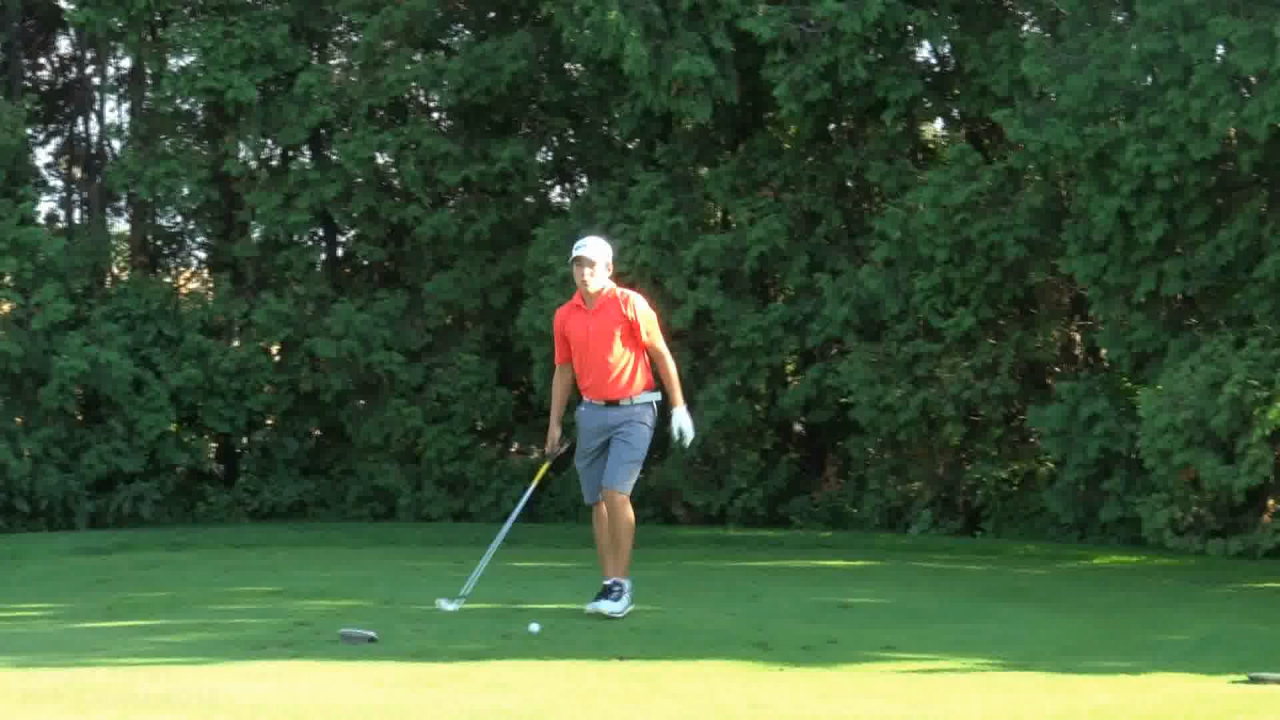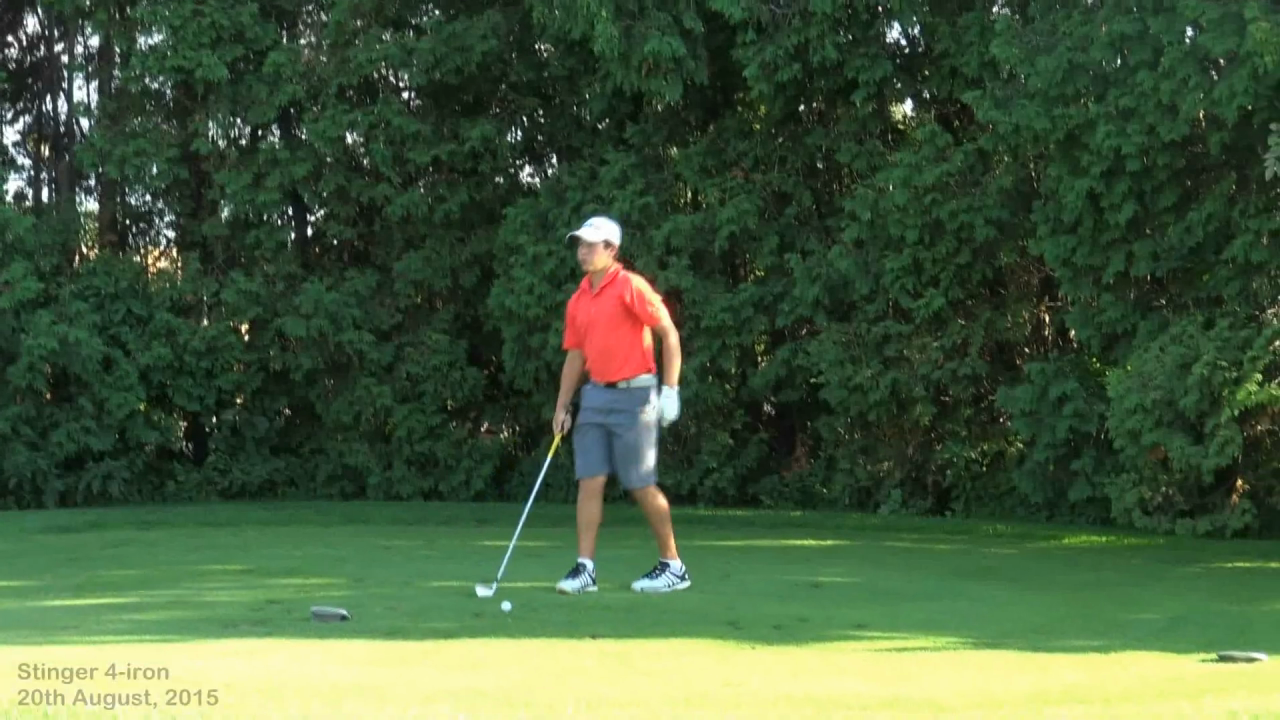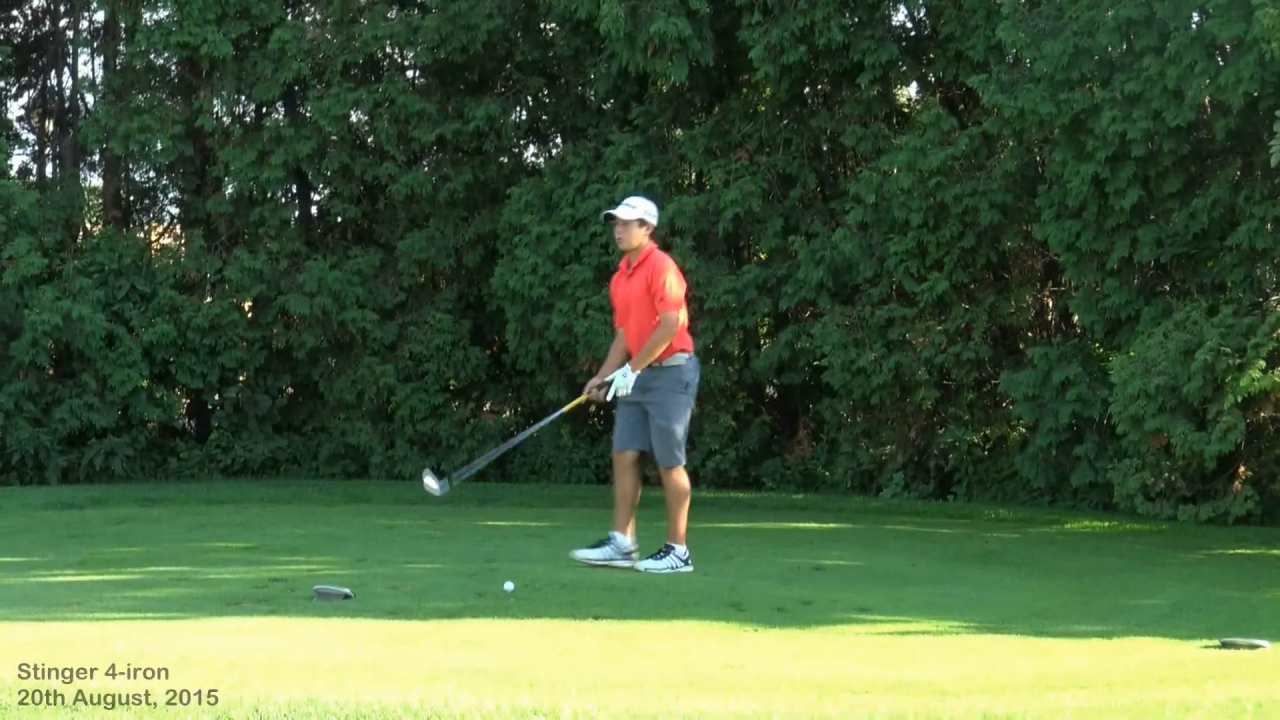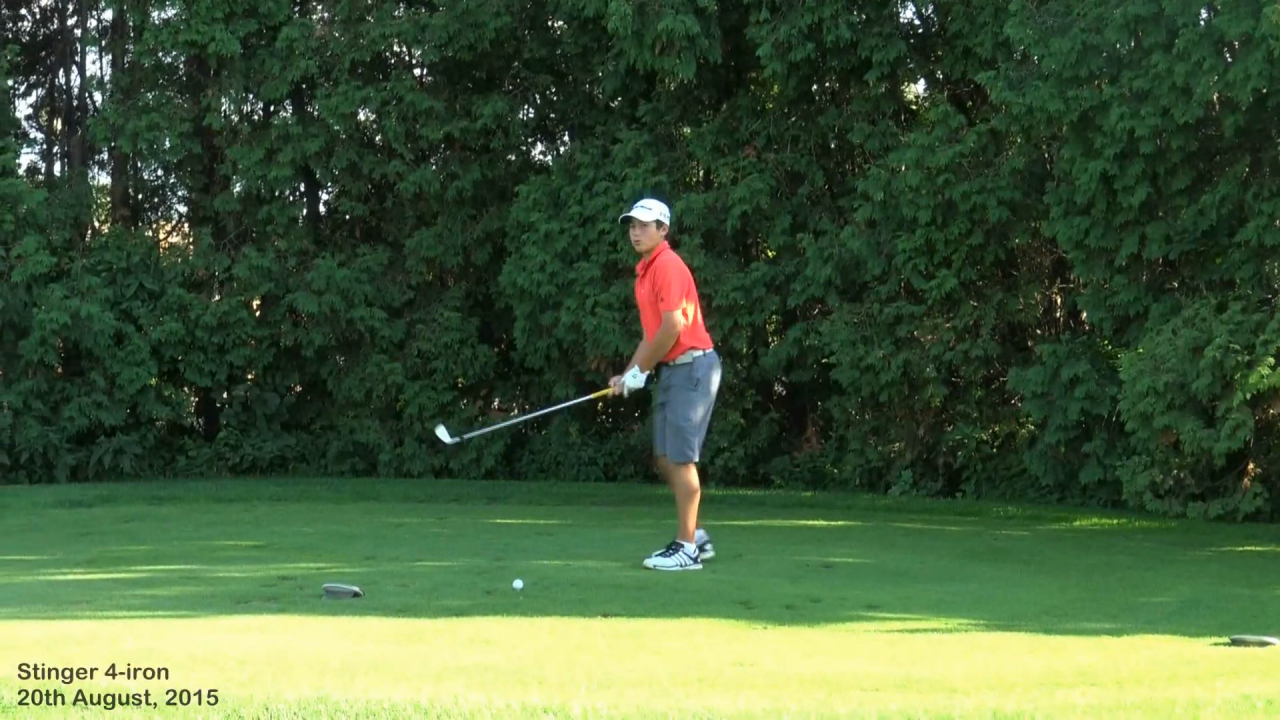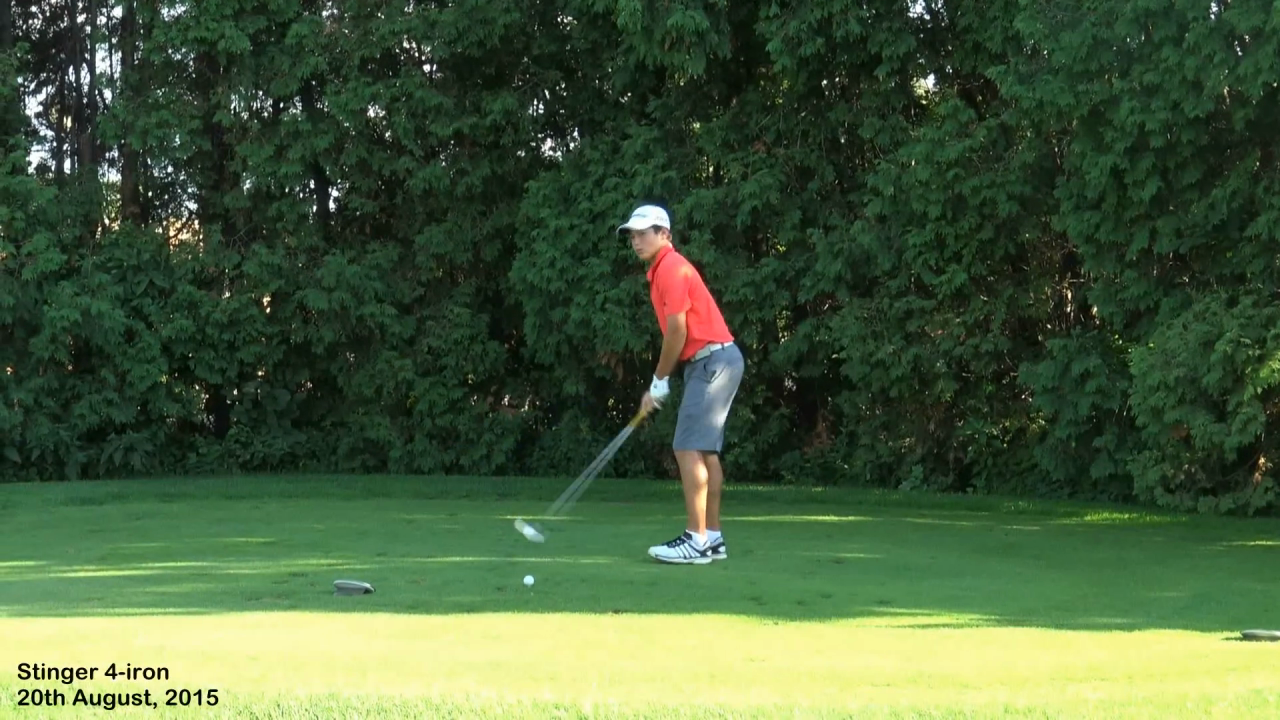
dt=0.3s
person 1, frame 1
left shoulder: (629, 304)
right shoulder: (564, 316)
left elbow: (661, 355)
right elbow: (564, 370)
left wrist: (679, 407)
right wrist: (555, 422)
left hip: (633, 410)
right hip: (591, 412)
left knee: (615, 493)
right knee: (597, 501)
left ankle: (621, 583)
right ankle: (610, 584)
person 1, frame 2
left shoulder: (631, 286)
right shoulder: (577, 300)
left elbow: (668, 333)
right elbow: (574, 356)
left wrist: (670, 389)
right wrist: (562, 405)
left hip: (635, 393)
right hip: (595, 395)
left knee: (640, 485)
right knee: (589, 482)
left ankle: (672, 565)
right ankle: (585, 566)
person 1, frame 3
left shoulder: (661, 266)
right shoulder: (620, 277)
left elbow: (670, 326)
left wrist: (630, 370)
right wrist: (603, 375)
left hip: (670, 372)
right hip: (637, 376)
left knee: (669, 462)
right knee: (624, 455)
left ankle: (677, 550)
right ankle: (621, 541)
person 1, frame 4
left shoulder: (668, 266)
right shoulder: (644, 273)
left elbow: (672, 328)
left wrist: (640, 370)
right wrist: (628, 373)
left hip: (692, 368)
right hip: (670, 371)
left knee: (680, 458)
right knee: (668, 457)
left ankle: (687, 548)
right ankle: (695, 535)
person 1, frame 5
left shoulder: (670, 269)
right shoulder: (664, 271)
left elbow: (677, 332)
right elbow: (676, 334)
left wrist: (659, 380)
right wrist: (657, 386)
left hip: (713, 363)
right hip: (712, 363)
left knee: (688, 448)
right knee: (705, 451)
left ankle: (696, 540)
right ankle: (711, 536)
